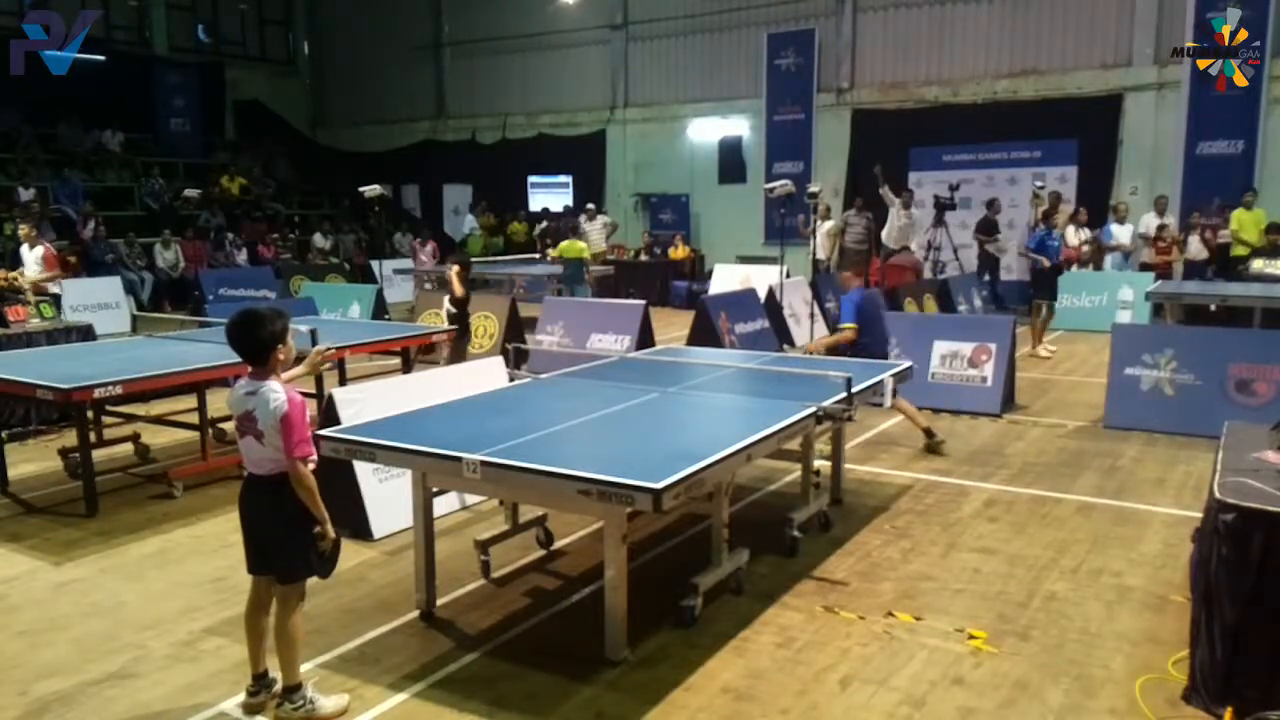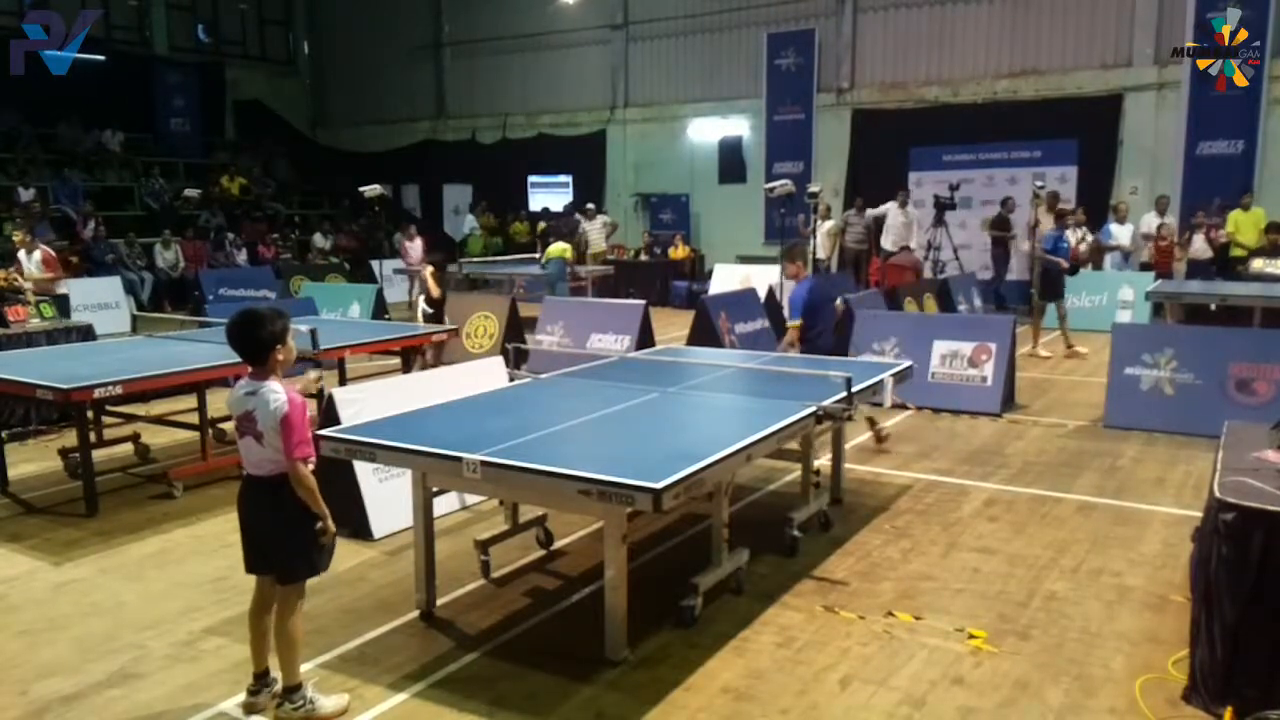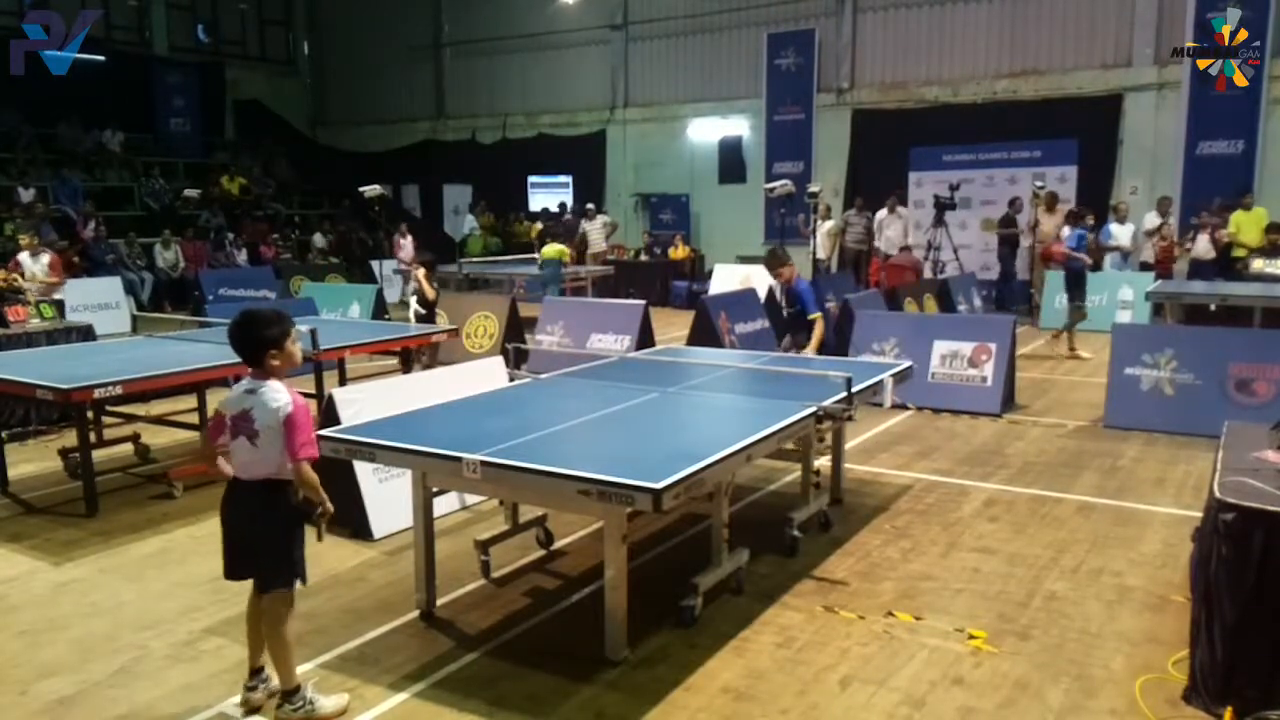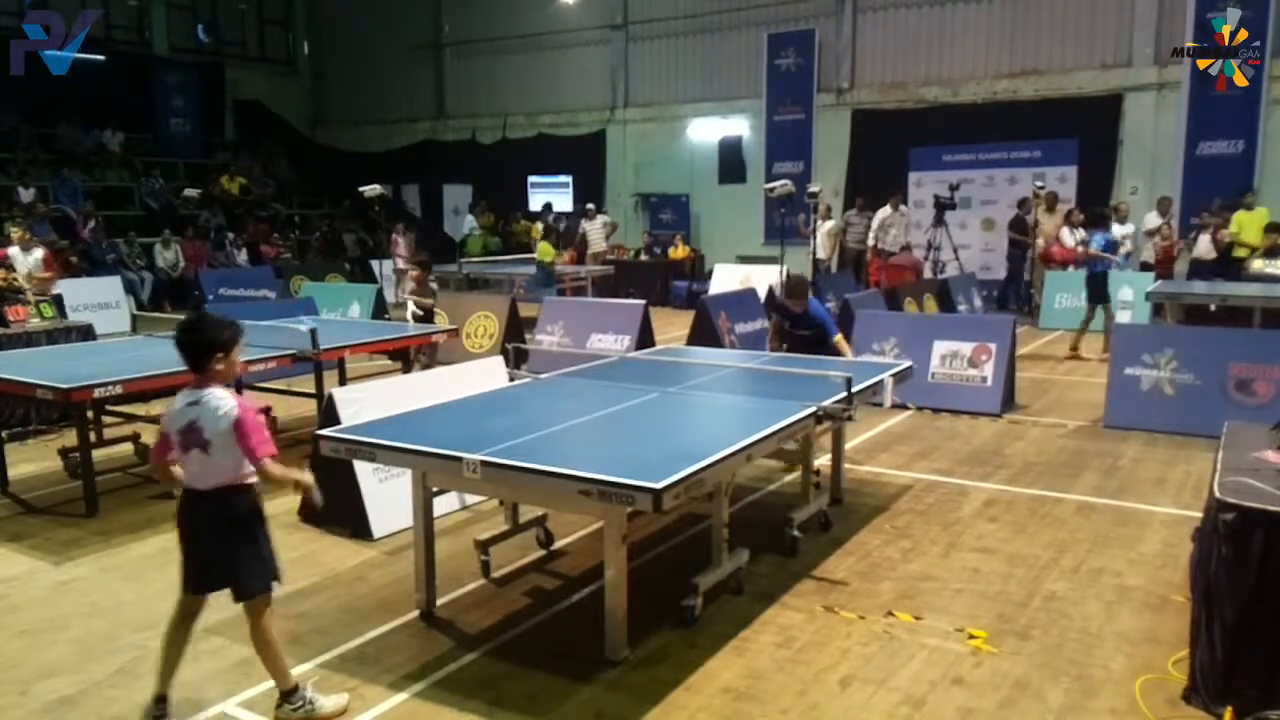
dt=0.4s
person 1, frame 1
left shoulder: (239, 391)
right shoulder: (289, 402)
right elbow: (298, 472)
left wrist: (303, 369)
right wrist: (324, 520)
left hip: (253, 493)
right hip: (284, 500)
left knee: (261, 592)
right knee: (290, 600)
left ankle: (259, 685)
person 1, frame 2
left shoulder: (239, 392)
right shoulder: (289, 403)
right elbow: (298, 473)
right wrist: (325, 516)
left hip: (252, 495)
right hip: (284, 501)
left knee: (264, 593)
right knee: (289, 600)
left ankle: (261, 685)
person 1, frame 3
left shoulder: (234, 396)
right shoulder: (291, 404)
left elbow: (208, 451)
right elbow: (302, 474)
right wrist: (323, 501)
left hip: (238, 500)
right hip: (274, 504)
left knee: (261, 593)
right knee: (279, 605)
left ankle: (256, 681)
person 1, frame 4
left shoulder: (175, 409)
right shoulder: (236, 410)
left elbow: (162, 467)
right elbow: (267, 471)
right wrist: (300, 477)
left hip: (192, 511)
right hip: (234, 511)
left knee: (189, 606)
right knee: (259, 609)
